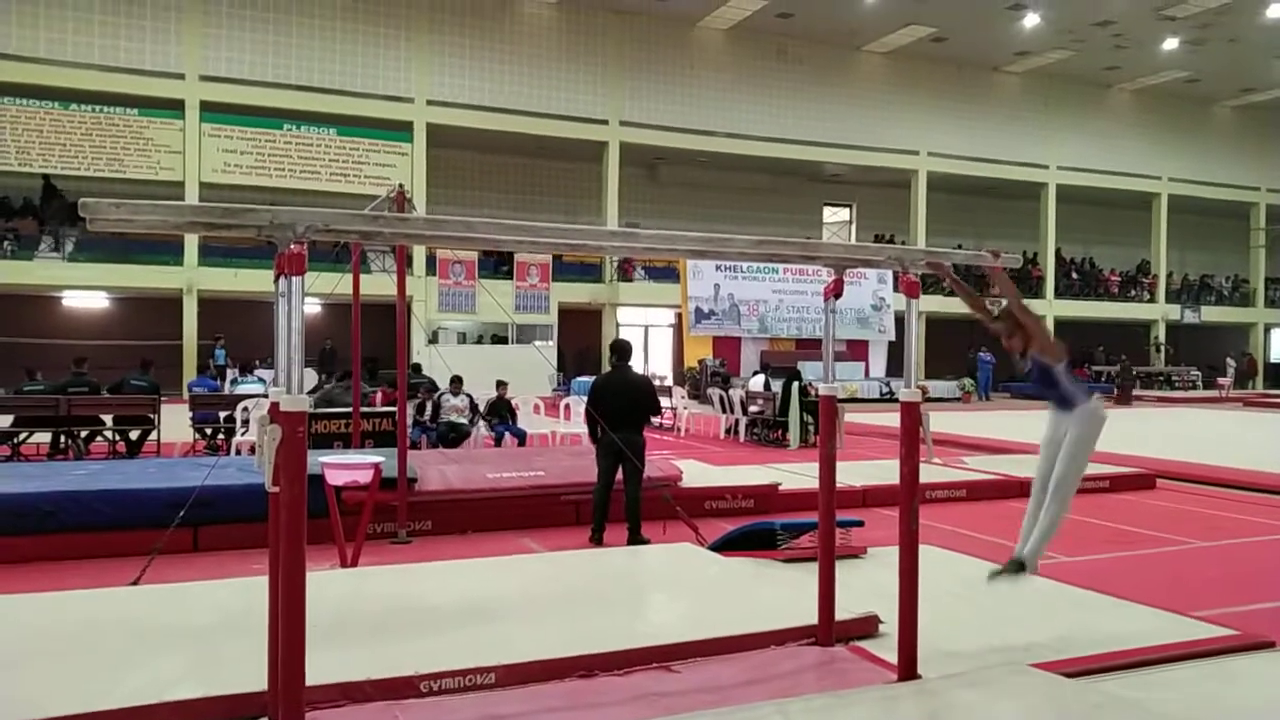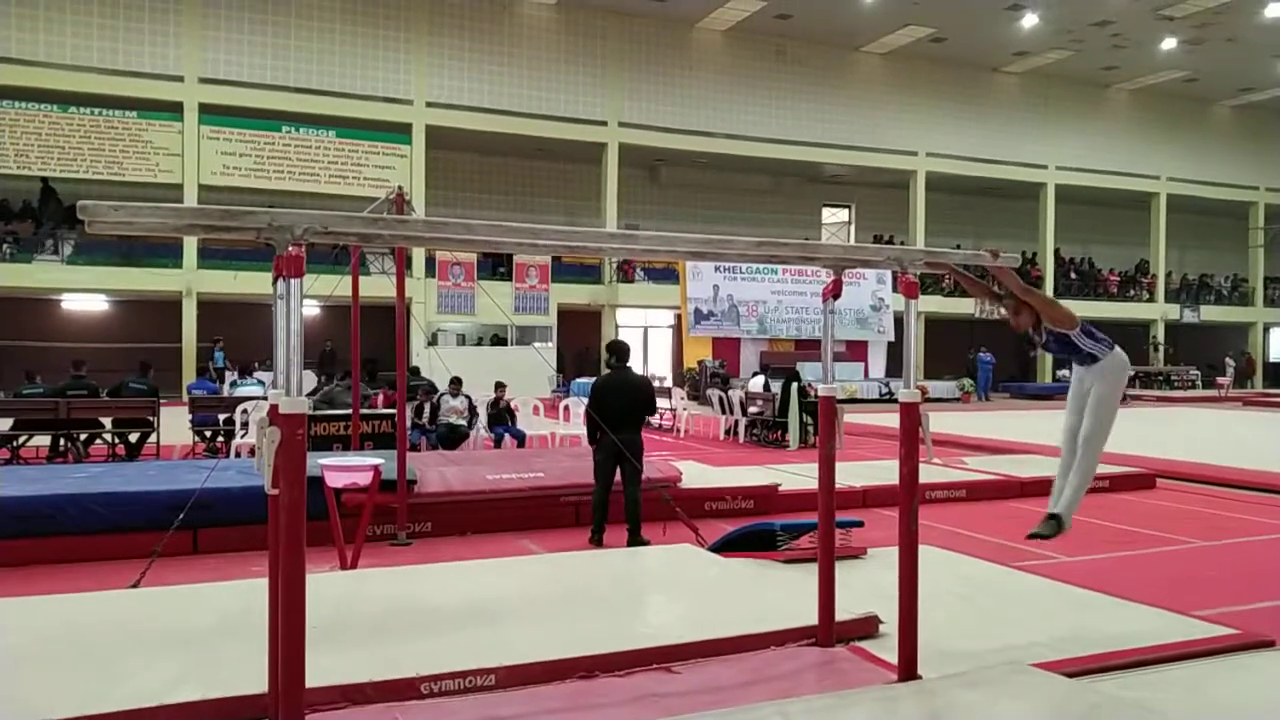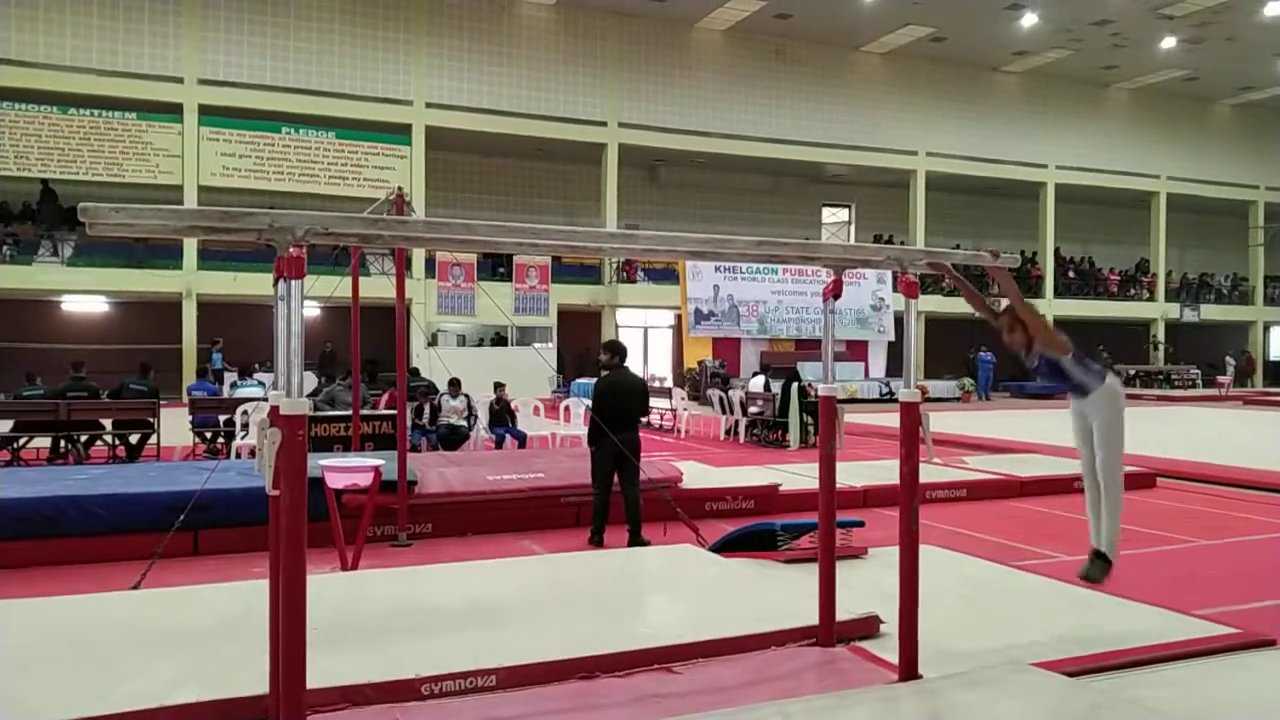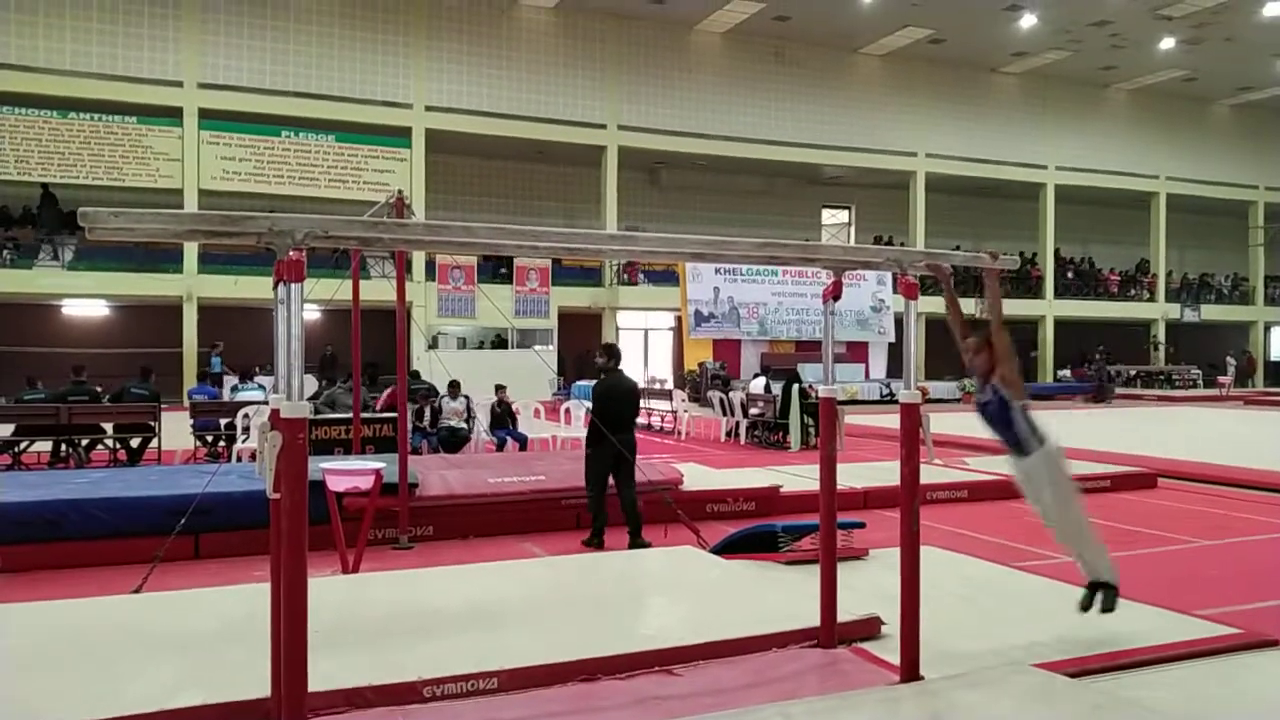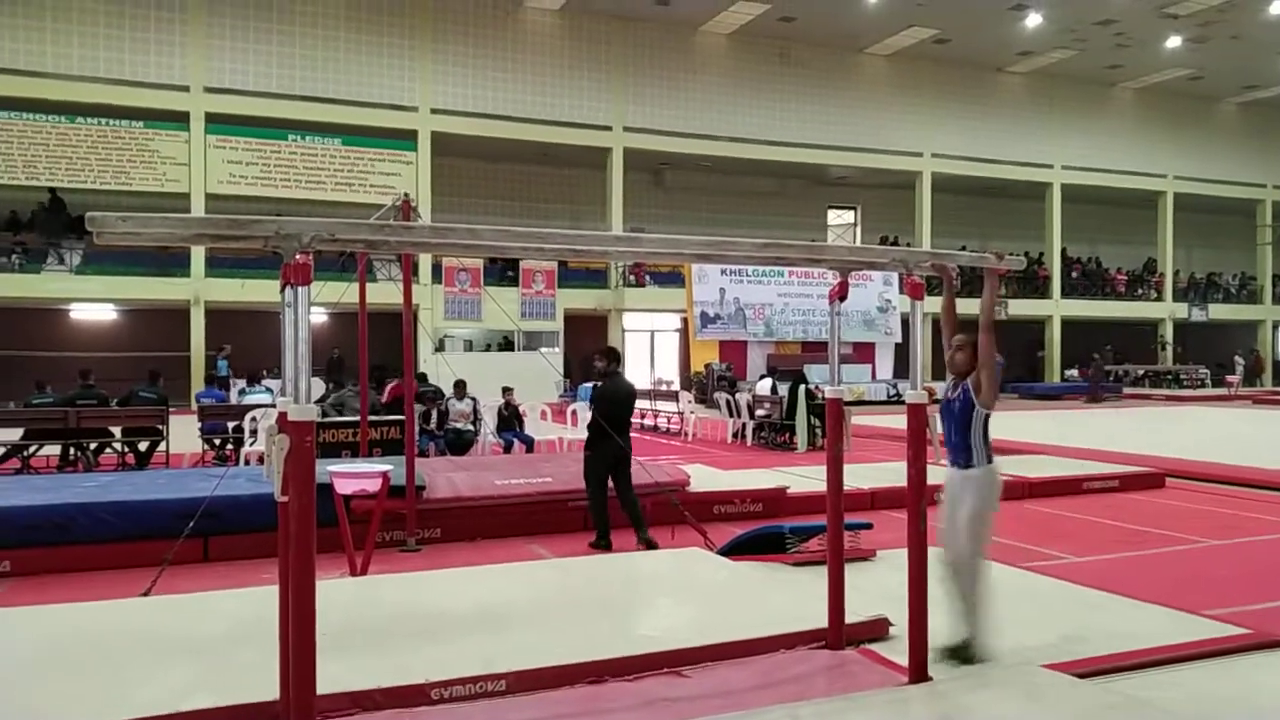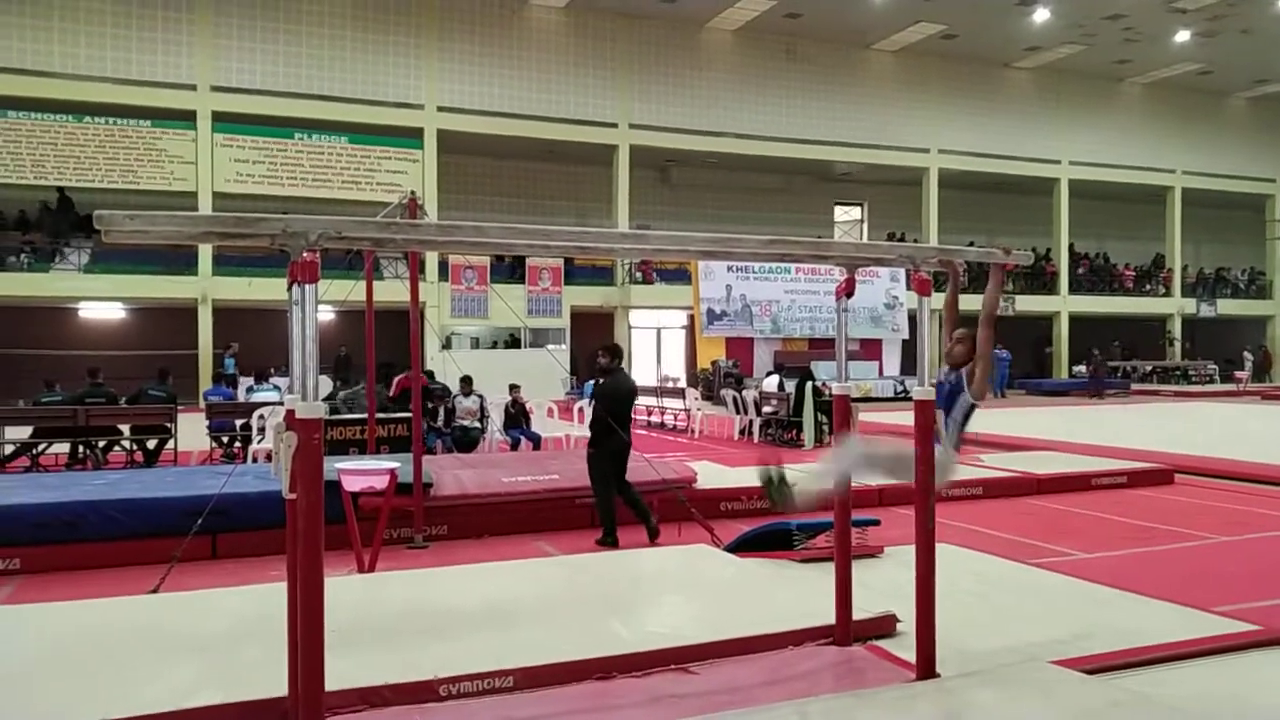
dt=0.2s
person 1, frame 1
left shoulder: (1043, 347)
right shoulder: (1020, 349)
left elbow: (1020, 309)
right elbow: (980, 310)
left wrist: (999, 274)
right wrist: (949, 278)
left hip: (1084, 413)
right hip: (1060, 415)
left knee: (1062, 485)
right knee: (1041, 485)
left ankle: (1027, 556)
right ankle: (1022, 554)
person 1, frame 2
left shoulder: (1054, 316)
right shoulder: (1029, 322)
left elbow: (1023, 289)
right elbow: (985, 293)
left wrist: (996, 266)
right wrist: (950, 270)
left hip: (1108, 366)
right hip: (1083, 371)
left knee: (1088, 443)
right knee: (1070, 444)
left ankle: (1060, 515)
right ankle: (1056, 513)
person 1, frame 3
left shoulder: (1048, 340)
right shoulder: (1021, 347)
left elbow: (1020, 304)
right elbow: (983, 308)
left wrist: (999, 272)
right wrist: (953, 277)
left hip: (1103, 397)
right hip: (1078, 401)
left knee: (1108, 475)
right knee: (1091, 478)
left ankle: (1105, 550)
right ankle: (1098, 548)
person 1, frame 4
left shoulder: (1007, 380)
right shoulder: (980, 380)
left elbow: (996, 326)
right elbow: (959, 327)
left wrist: (992, 282)
right wrist: (947, 289)
left hip: (1042, 461)
right hip: (1021, 465)
left knee: (1072, 527)
right knee: (1057, 527)
left ankle: (1105, 579)
right ankle: (1094, 577)
person 1, frame 5
left shoulder: (981, 385)
right shoulder: (952, 381)
left elbow: (986, 331)
right elbow: (946, 330)
left wrist: (990, 283)
right wrist: (948, 287)
left hip: (979, 480)
right hip: (956, 480)
left knee: (963, 561)
right knee: (956, 558)
left ankle: (974, 641)
right ankle: (969, 635)
person 1, frame 6
left shoulder: (976, 378)
right shoulder: (948, 373)
left elbow: (988, 320)
right elbow: (950, 321)
left wrist: (996, 276)
right wrist: (954, 282)
left hip: (940, 458)
left knee: (858, 451)
right knee: (854, 449)
left ankle: (797, 497)
person 2, frame 1
left shoulder: (601, 381)
right shoulder: (642, 381)
left elbow: (591, 413)
right elbow: (656, 410)
left wrist: (595, 438)
left hip: (608, 439)
right hip: (634, 439)
left knee: (603, 485)
right knee: (633, 488)
left ankle: (597, 533)
right ankle: (634, 534)
person 2, frame 2
left shoulder: (602, 382)
right shoulder: (643, 382)
left elbow: (592, 414)
right elbow: (651, 410)
left wrist: (592, 440)
left hip: (607, 440)
right hip: (632, 439)
left knee: (602, 487)
right knee: (632, 488)
left ankle: (597, 534)
right ankle: (634, 535)
person 2, frame 3
left shoulder: (604, 382)
right shoulder: (638, 382)
left elbow: (597, 415)
right elbow: (644, 411)
left wrist: (592, 441)
left hip: (607, 441)
right hip: (631, 439)
left knee: (601, 488)
right knee: (631, 488)
left ankle: (597, 534)
right ankle: (635, 535)
person 2, frame 4
left shoulder: (603, 385)
right shoulder: (631, 385)
left elbow: (597, 418)
right elbow: (635, 412)
left wrist: (590, 444)
left hip: (604, 443)
right hip: (626, 441)
left knee: (596, 490)
right knee: (628, 489)
left ankle: (596, 536)
right ankle: (636, 537)
person 2, frame 5
left shoulder: (604, 389)
right shoulder: (628, 387)
left elbow: (598, 421)
left wrist: (589, 446)
left hip: (602, 445)
right hip: (622, 442)
left knee: (597, 492)
right knee: (625, 489)
left ankle: (603, 538)
right ankle: (642, 533)
person 2, frame 6
left shoulder: (608, 385)
right shoulder: (628, 382)
left elbow: (601, 418)
left wrist: (593, 443)
left hip: (605, 442)
right hip: (623, 438)
left knee: (603, 489)
right knee: (621, 484)
left ankle: (609, 535)
right ankle: (648, 520)
